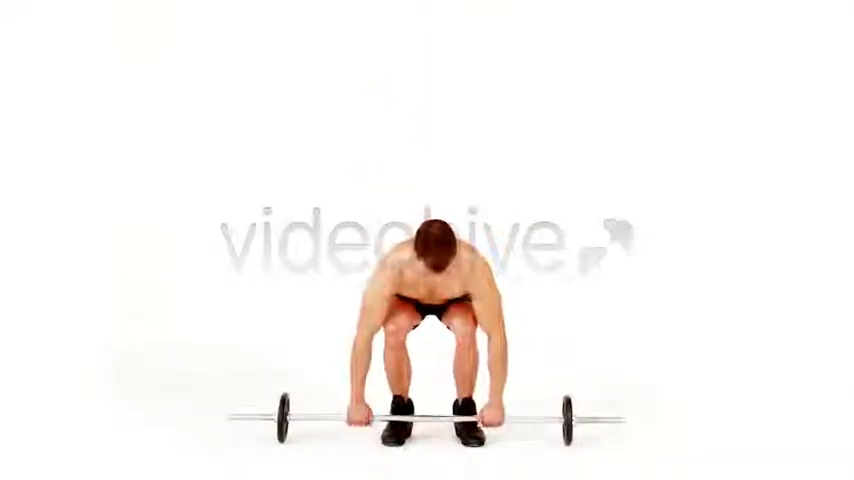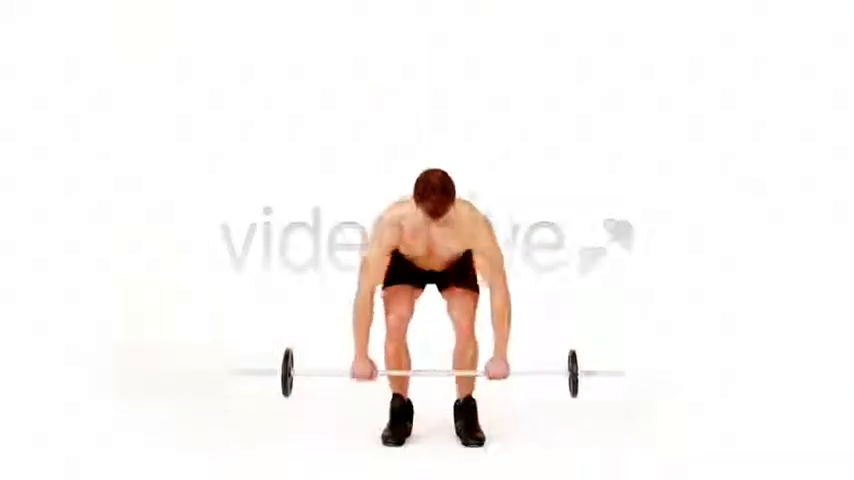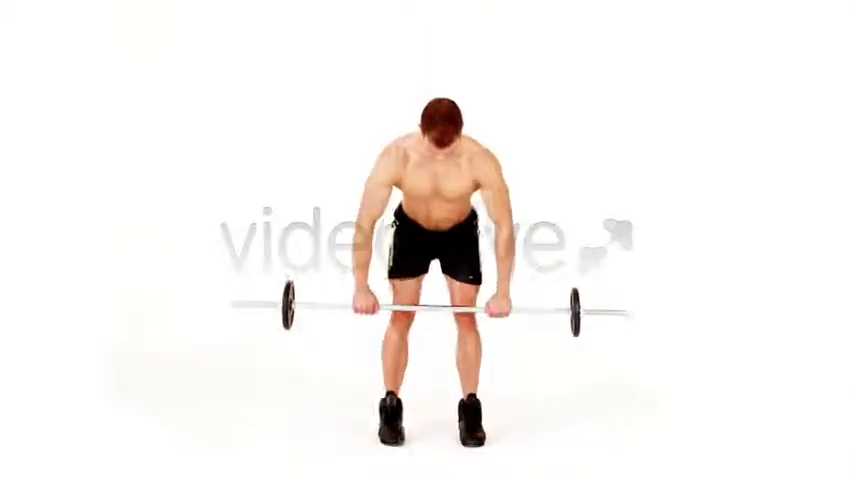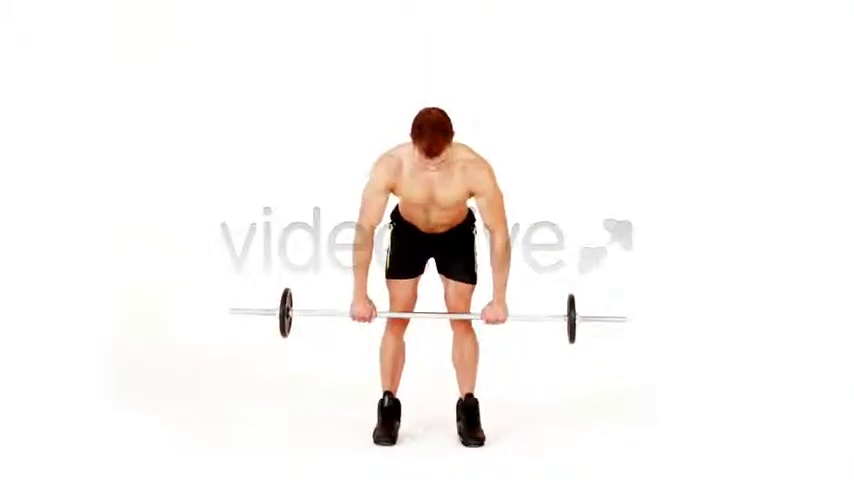
dt=0.5s
person 1, frame 1
left shoulder: (474, 267)
right shoulder: (392, 267)
left elbow: (496, 334)
right elbow: (364, 334)
left wrist: (495, 401)
right wrist: (357, 400)
left hip: (455, 298)
right hip: (407, 298)
left knee: (465, 331)
right knee: (394, 329)
left ankle: (465, 408)
right ankle: (400, 407)
person 1, frame 2
left shoulder: (474, 224)
right shoulder: (391, 223)
left elbow: (498, 289)
right elbow: (366, 289)
left wrist: (500, 356)
right wrist: (360, 356)
left hip: (457, 264)
right hip: (405, 262)
left knee: (464, 325)
right knee: (395, 323)
left ankle: (465, 408)
right ankle: (400, 407)
person 1, frame 3
left shoulder: (481, 161)
right shoulder: (394, 156)
left elbow: (504, 225)
right elbow: (365, 221)
left wrist: (503, 292)
right wrist: (361, 286)
left hip: (460, 233)
right hip: (411, 230)
left knee: (466, 319)
right knee: (401, 317)
left ankle: (469, 407)
right ankle: (391, 407)
person 1, frame 4
left shoulder: (475, 169)
right shoulder: (389, 166)
left elbow: (499, 233)
right elbow: (365, 228)
left wrist: (499, 298)
right wrist: (360, 294)
left hip: (456, 233)
right hip: (407, 231)
left knee: (460, 318)
right knee: (397, 317)
left ankle: (467, 407)
right ankle: (389, 407)
